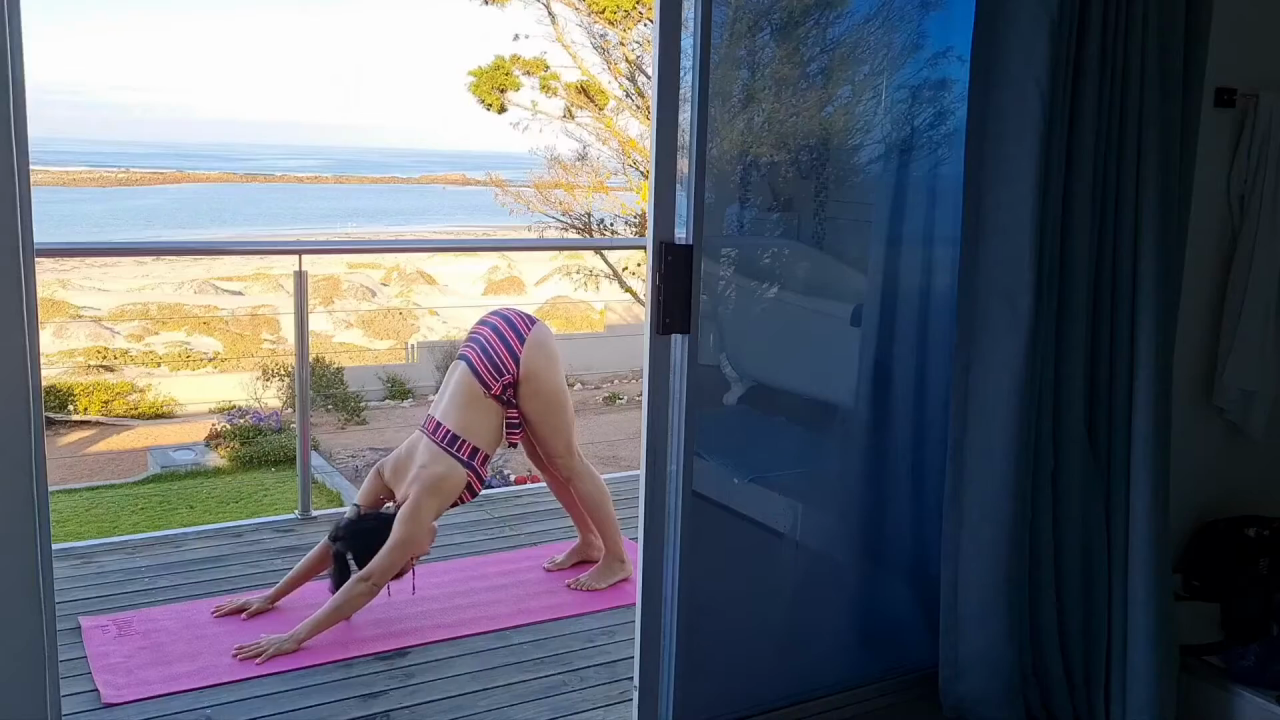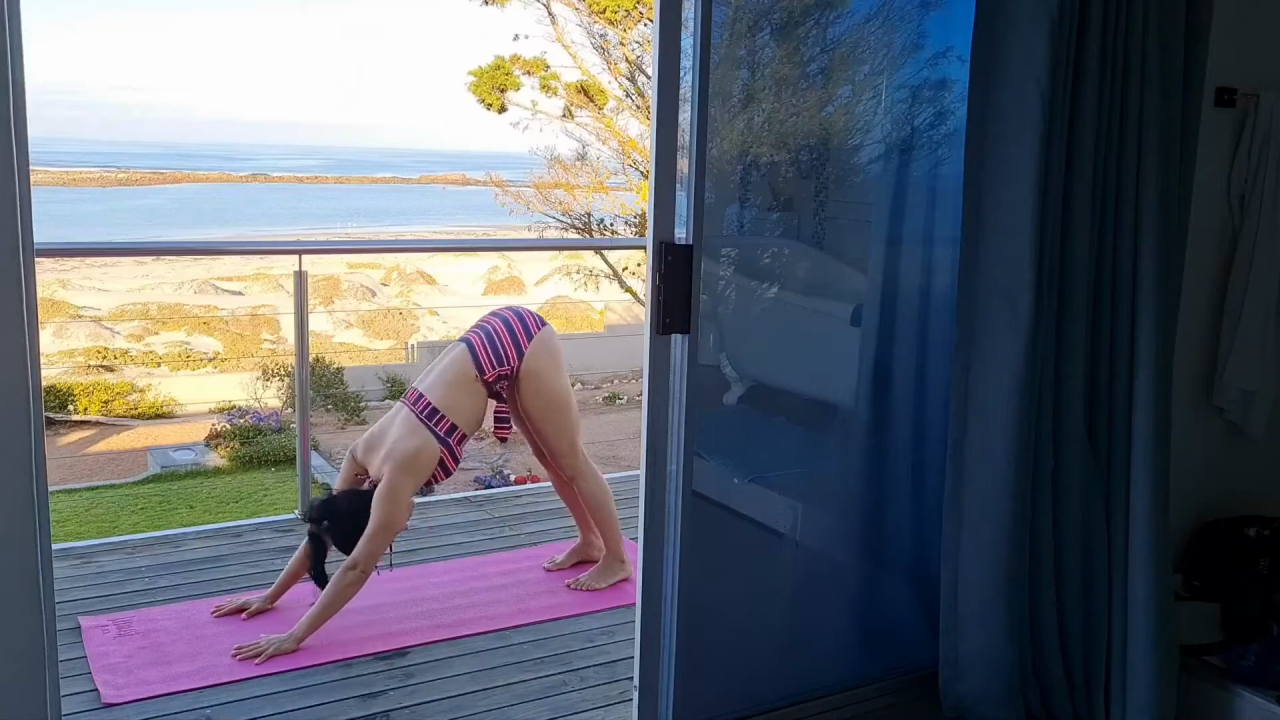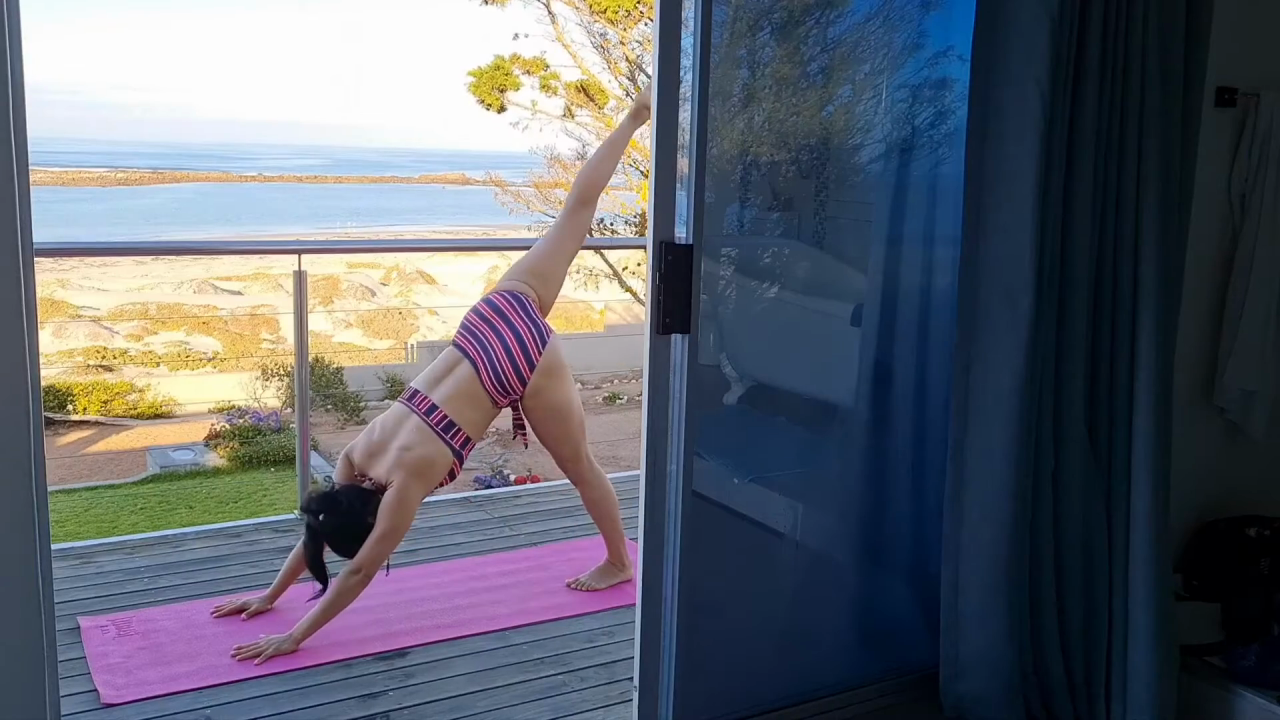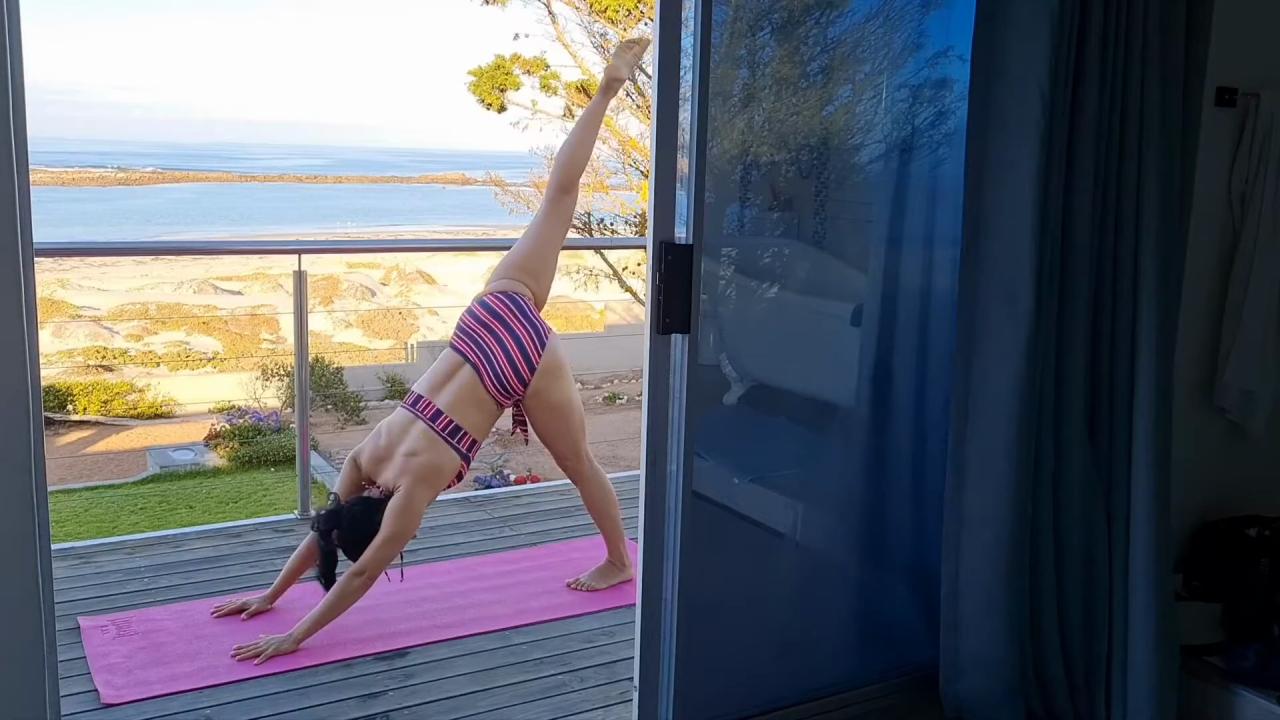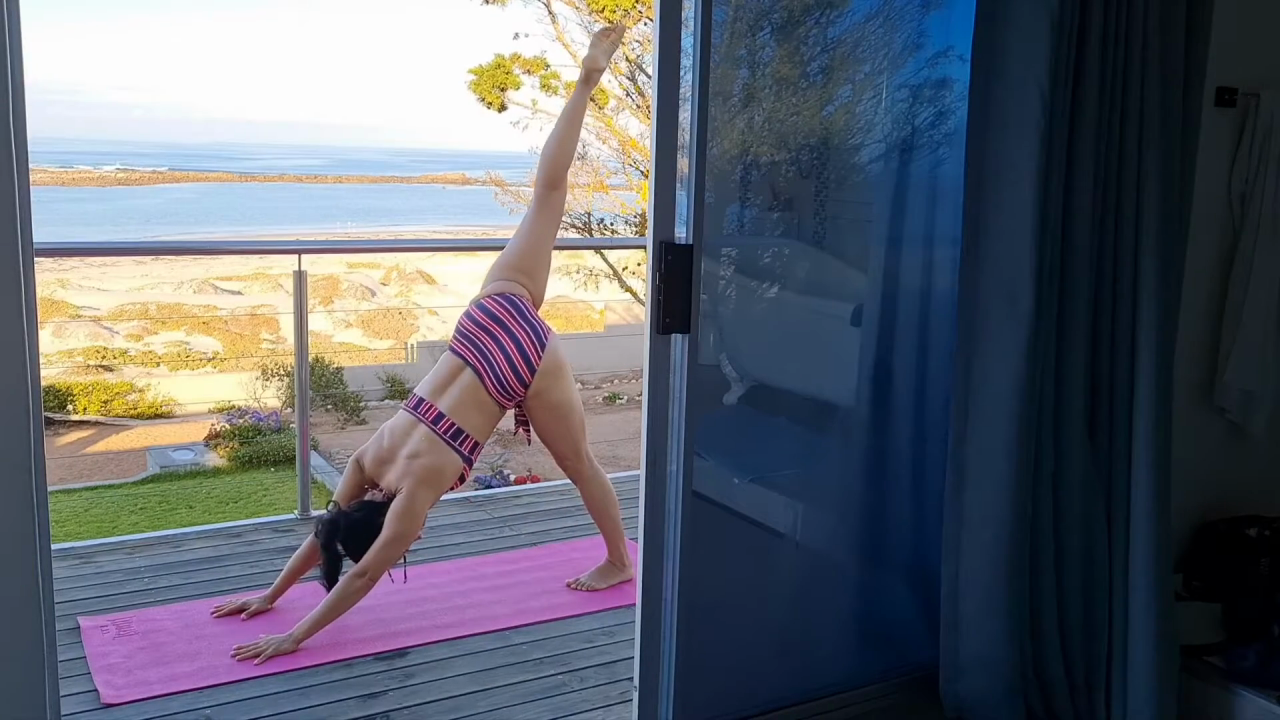
dt=0.4s
person 1, frame 1
left shoulder: (424, 492)
right shoulder: (390, 471)
left elbow: (369, 581)
right elbow: (338, 537)
left wrist: (295, 637)
right wrist: (270, 596)
left hip: (515, 345)
right hip: (496, 338)
left knee: (566, 462)
right knee: (545, 461)
left ankle: (616, 559)
right ankle: (589, 543)
person 1, frame 2
left shoulder: (398, 469)
right shoulder: (364, 453)
left elbow: (357, 569)
right elbow: (324, 526)
left wrist: (294, 637)
right wrist: (269, 596)
left hip: (517, 342)
right hip: (500, 335)
left knee: (568, 459)
right knee: (550, 455)
left ankle: (616, 558)
right ankle: (590, 542)
person 1, frame 3
left shoulder: (407, 480)
right shoulder: (359, 454)
left elbow: (360, 572)
right elbow: (321, 514)
left wrist: (294, 636)
right wrist: (269, 596)
left hip: (520, 351)
right hip: (498, 318)
left knee: (581, 470)
right knee: (576, 208)
left ankle: (620, 565)
right ankle: (635, 119)
person 1, frame 4
left shoulder: (410, 486)
right shoulder: (368, 458)
left elbow: (361, 576)
right elbow: (322, 531)
left wrist: (291, 638)
right wrist: (267, 596)
left hip: (519, 352)
right hip: (498, 316)
left knee: (578, 464)
right knee: (560, 193)
left ankle: (619, 563)
right ankle: (607, 90)
person 1, frame 5
left shoulder: (413, 487)
right shoulder: (374, 457)
left elbow: (362, 575)
right elbow: (326, 531)
left wrist: (292, 638)
right wrist: (267, 596)
left hip: (519, 353)
right hip: (498, 319)
left knee: (578, 464)
right knee: (547, 191)
left ankle: (619, 563)
right ankle: (587, 81)
